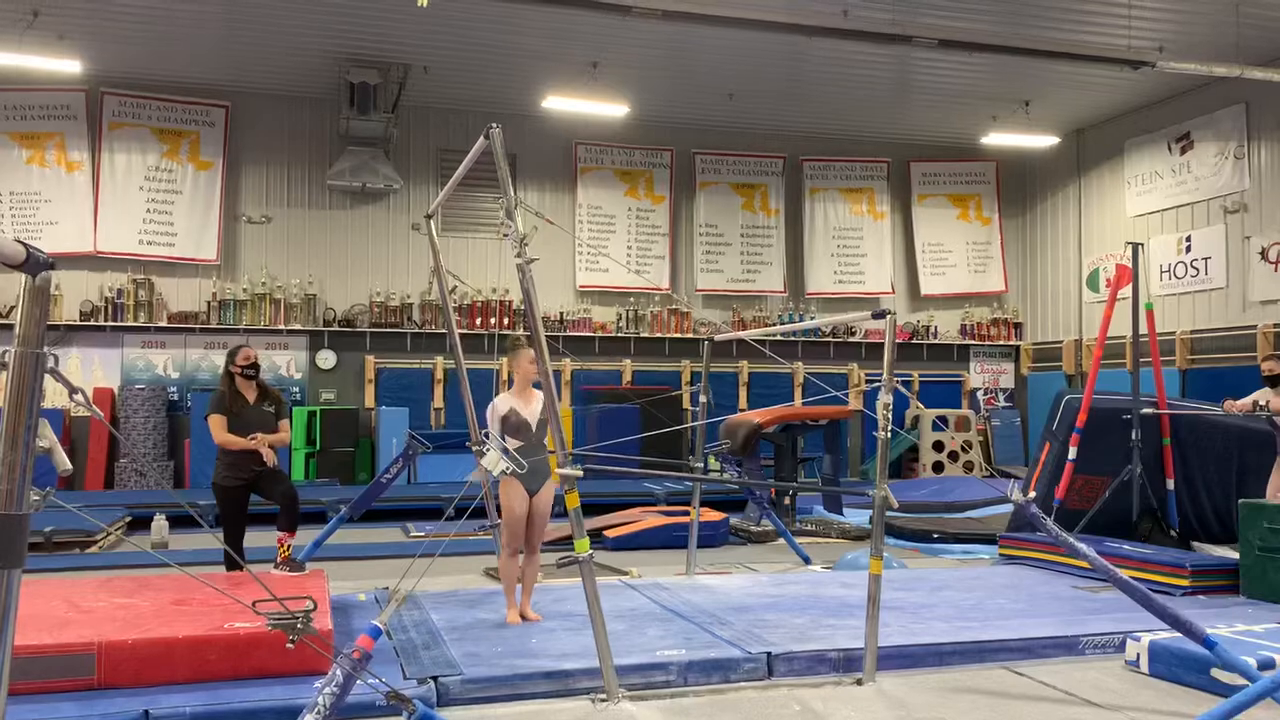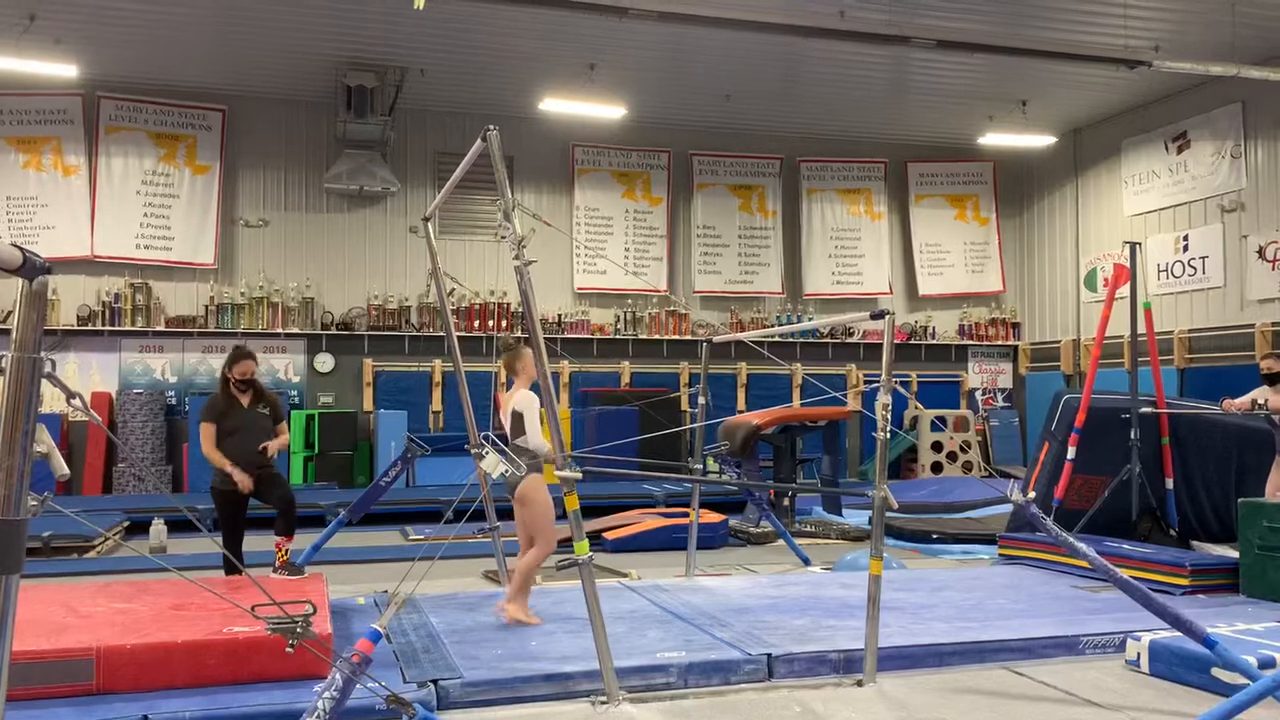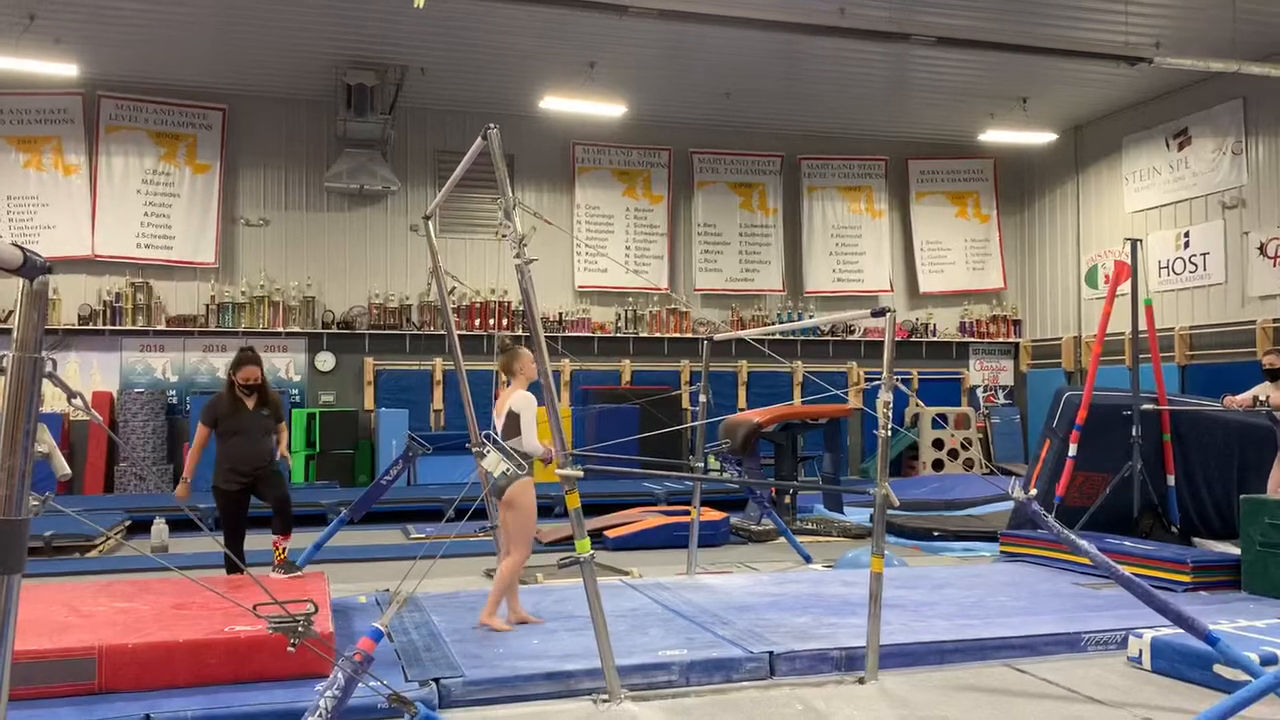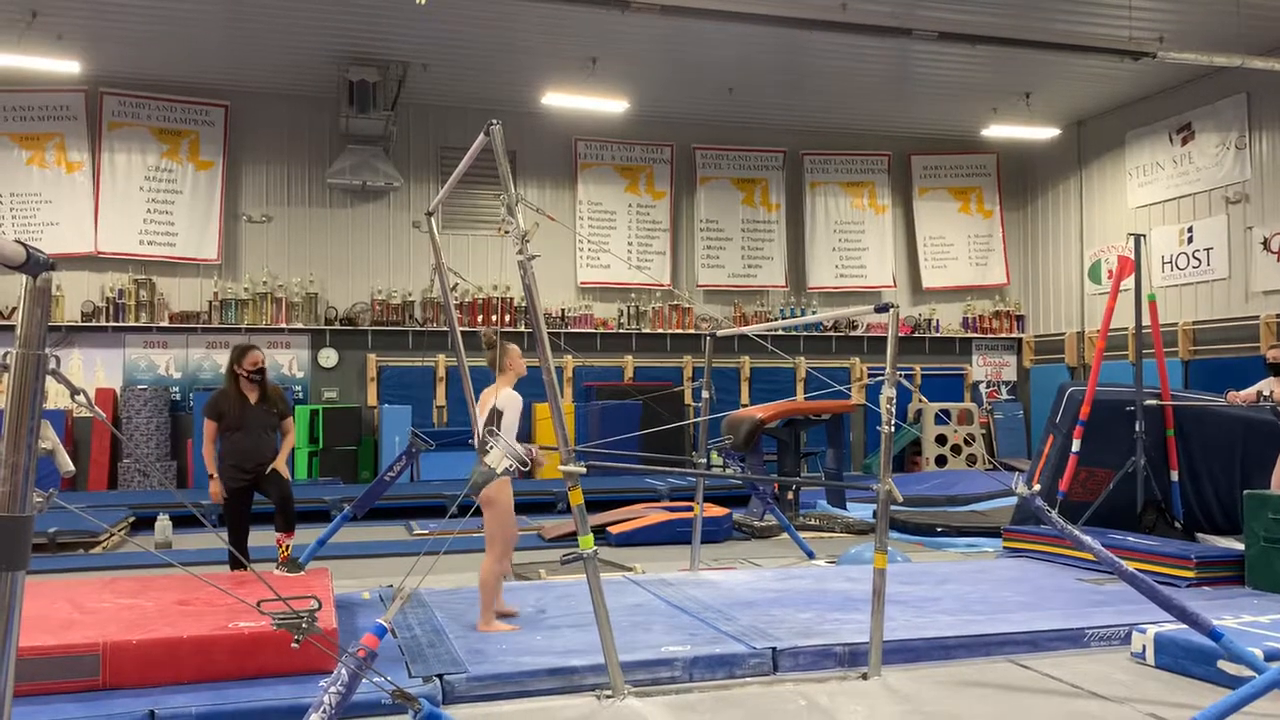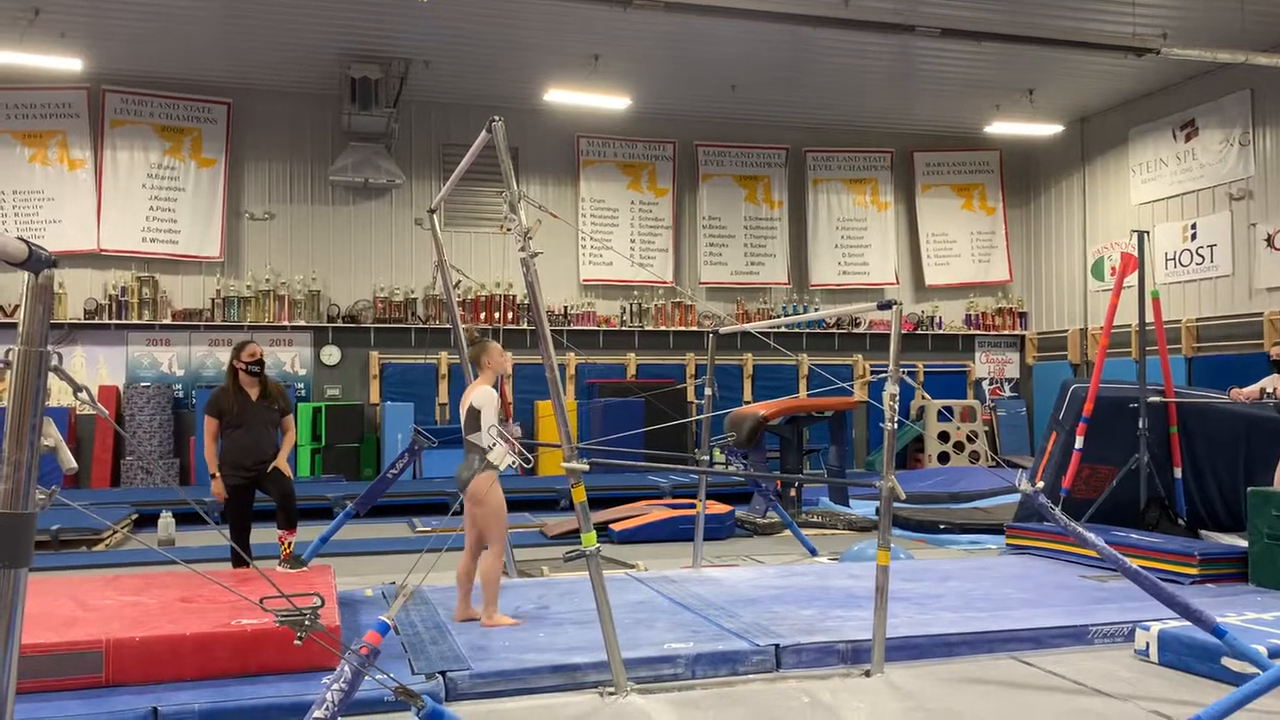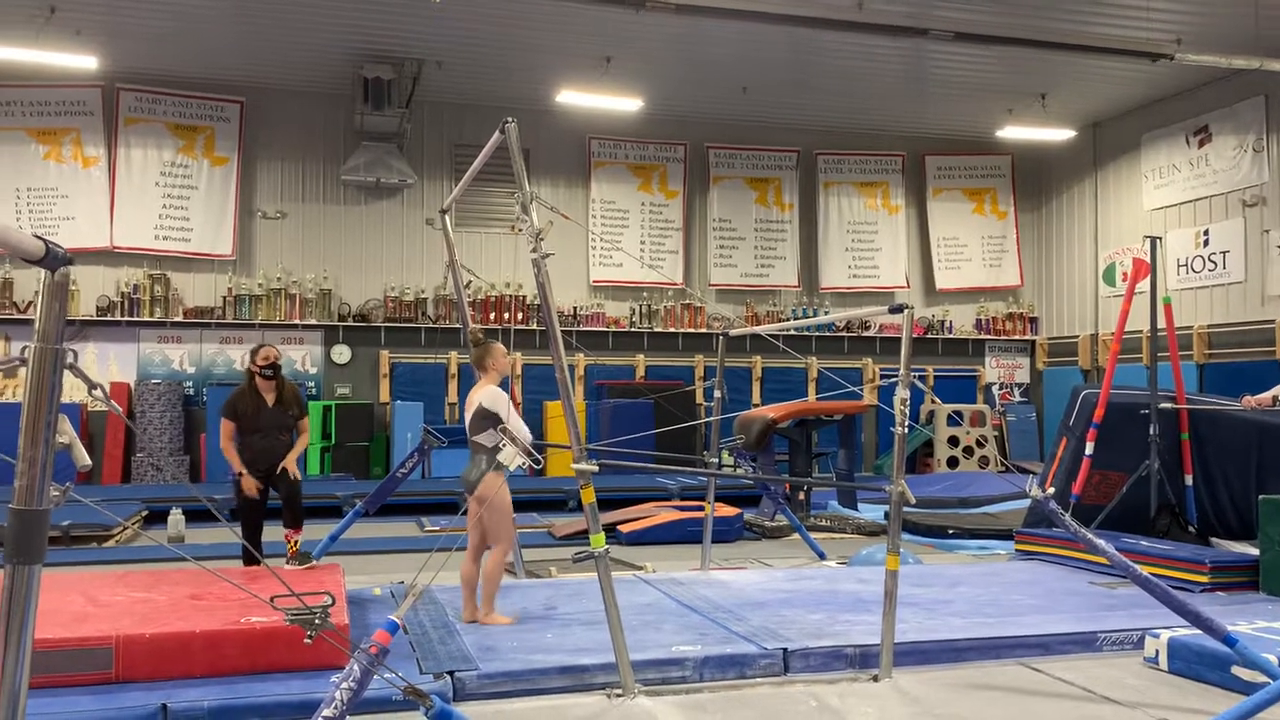
dt=0.4s
person 1, frame 1
left shoulder: (545, 399)
right shoulder: (500, 404)
left wrist: (555, 474)
left hip: (543, 477)
right hip: (514, 479)
left knee: (534, 547)
right knee: (512, 547)
left ankle: (526, 604)
right ankle: (511, 606)
person 1, frame 2
left shoulder: (508, 400)
right shoulder: (528, 397)
right elbow: (536, 443)
left wrist: (549, 452)
right wrist: (556, 455)
left hip: (515, 474)
right hip: (528, 477)
left knee: (529, 547)
right knee: (546, 544)
left ankle: (521, 606)
right ankle: (511, 599)
person 1, frame 3
left shoulder: (502, 400)
right shoulder: (526, 398)
right elbow: (531, 445)
left wrist: (540, 451)
right wrist: (547, 453)
left hip: (500, 477)
right hip: (517, 480)
left knee: (510, 552)
right knee: (520, 552)
left ankle: (515, 610)
right ankle: (488, 615)
person 1, frame 4
left shoulder: (486, 395)
right shoulder: (512, 398)
right elbow: (507, 446)
left wrist: (520, 450)
right wrist: (528, 453)
left hip: (481, 473)
right hip: (495, 478)
left knee: (508, 541)
right knee: (498, 551)
left ankle: (494, 601)
right ankle: (487, 620)
person 1, frame 5
left shoulder: (470, 392)
right shoulder: (487, 394)
right elbow: (491, 444)
left wrist: (505, 440)
right wrist: (508, 454)
left hip: (468, 472)
right hip: (481, 475)
left knee: (474, 546)
right knee: (496, 546)
left ankle: (464, 608)
right ankle: (490, 612)
person 1, frame 6
left shoulder: (474, 394)
right shoulder: (495, 394)
right elbow: (525, 436)
left wrist: (505, 437)
left hip: (473, 473)
right hip: (489, 476)
left knee: (475, 548)
right knee: (502, 545)
left ankle: (470, 608)
right ankle: (487, 611)
person 2, frame 1
left shoulder: (273, 398)
right shoulder: (221, 399)
left elbow: (286, 436)
right elbow: (220, 437)
left wrist: (266, 438)
right wrist: (256, 445)
left hip: (264, 470)
right hip: (230, 476)
left knee: (290, 496)
right knee: (233, 535)
left ankle: (283, 559)
person 2, frame 2
left shoulder: (268, 400)
right shoulder: (215, 404)
left elbow: (284, 434)
right elbow: (208, 447)
left wrist: (276, 442)
right wrist: (233, 471)
left hip: (264, 473)
right hip: (229, 481)
left knee: (287, 500)
right knee: (232, 539)
left ankle: (282, 563)
person 2, frame 3
left shoulder: (271, 400)
right shoulder: (218, 404)
left elbow: (282, 430)
right elbow: (198, 445)
left wrist: (282, 448)
right wrist: (185, 480)
left hip: (264, 471)
right hip: (229, 479)
left knee: (282, 499)
right knee: (233, 538)
left ankle: (280, 561)
person 2, frame 4
left shoulder: (275, 396)
right shoulder: (221, 399)
left elbow: (289, 433)
right elbow: (209, 442)
left wrist: (281, 460)
right wrist: (214, 478)
left hip: (267, 468)
right hip: (233, 475)
left knee: (285, 497)
right knee: (237, 533)
left ankle: (284, 559)
person 2, frame 5
left shoulder: (276, 392)
right shoulder: (221, 396)
left elbow: (289, 430)
right elbow: (210, 440)
left wrist: (282, 457)
right wrist: (215, 476)
left hip: (268, 465)
right hip: (234, 473)
left knee: (287, 494)
right knee: (239, 530)
left ankle: (286, 557)
person 2, frame 6
left shoulder: (292, 395)
right shoulder: (238, 399)
left elbow: (304, 433)
right elbow: (226, 442)
left wrist: (292, 458)
right wrist: (243, 474)
left hip: (282, 466)
right hip: (250, 472)
left knee: (293, 494)
right knee: (251, 529)
left ankle: (293, 553)
